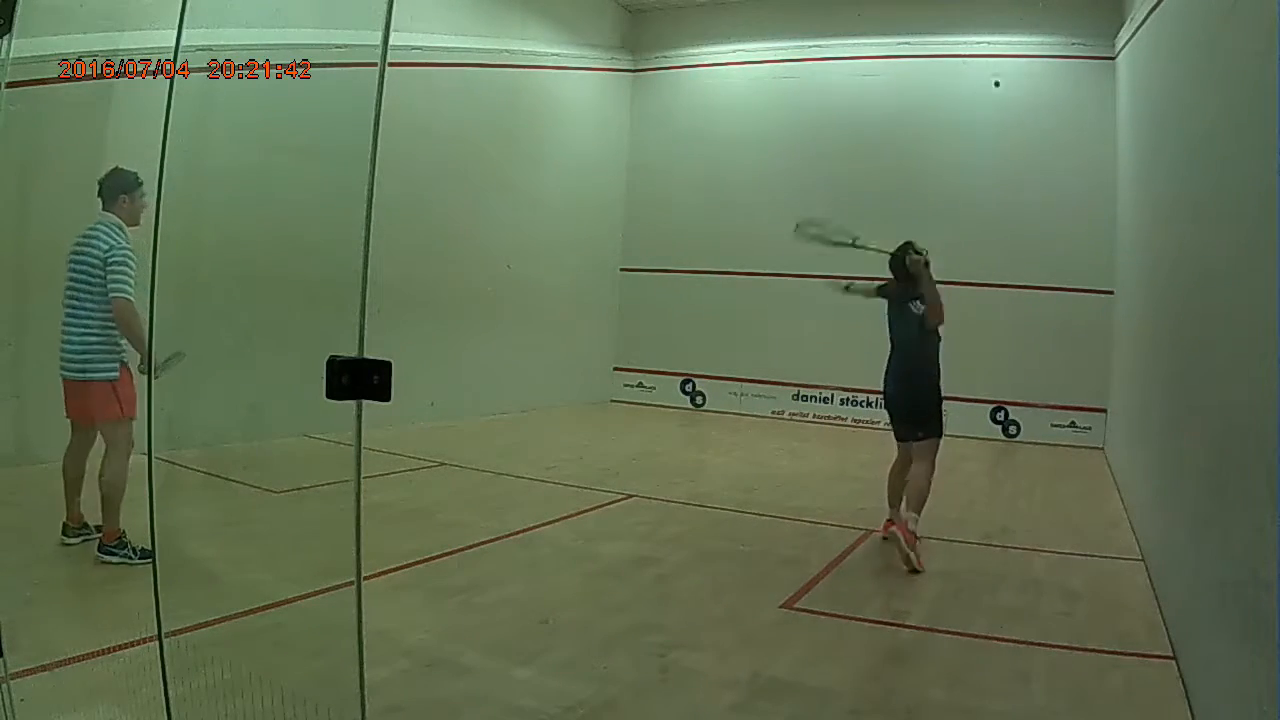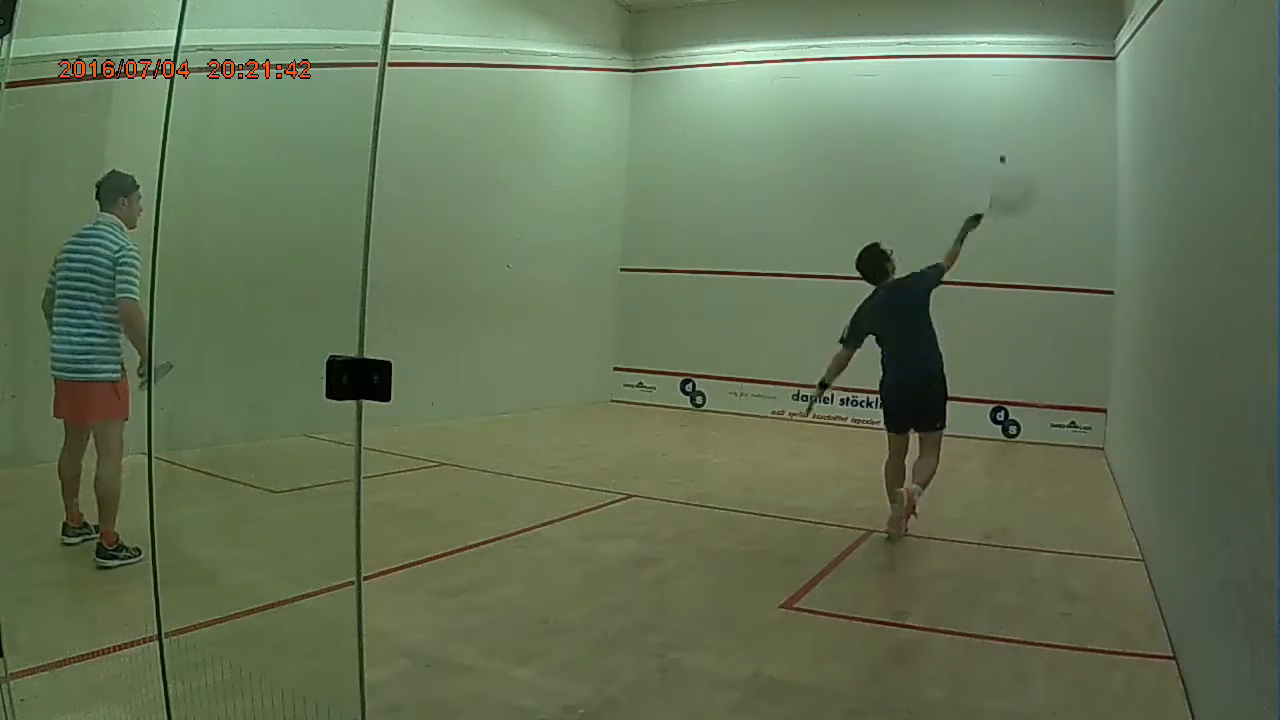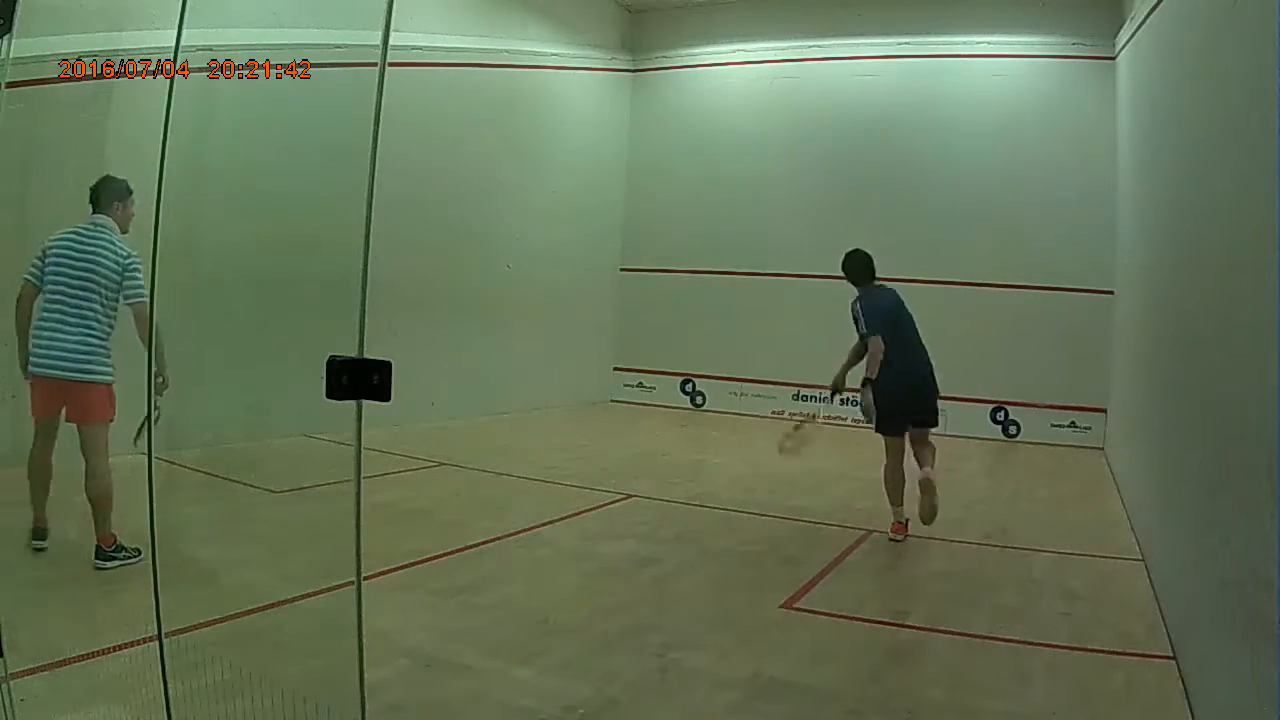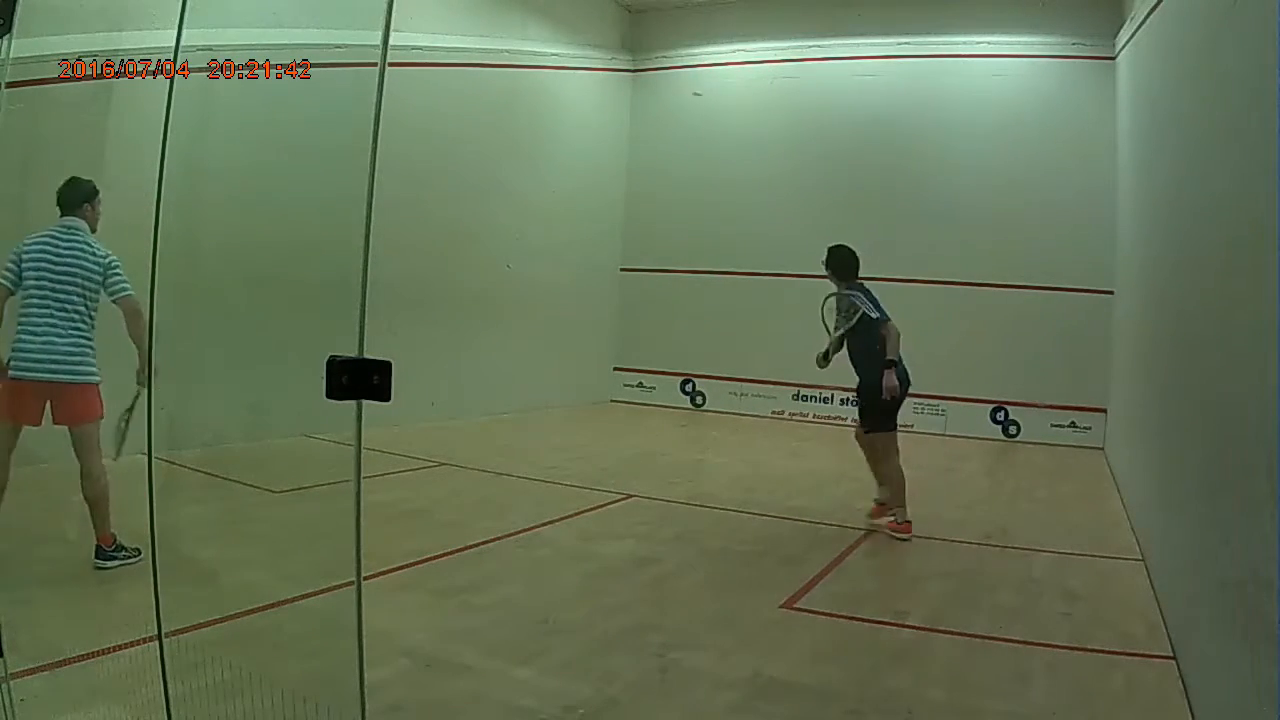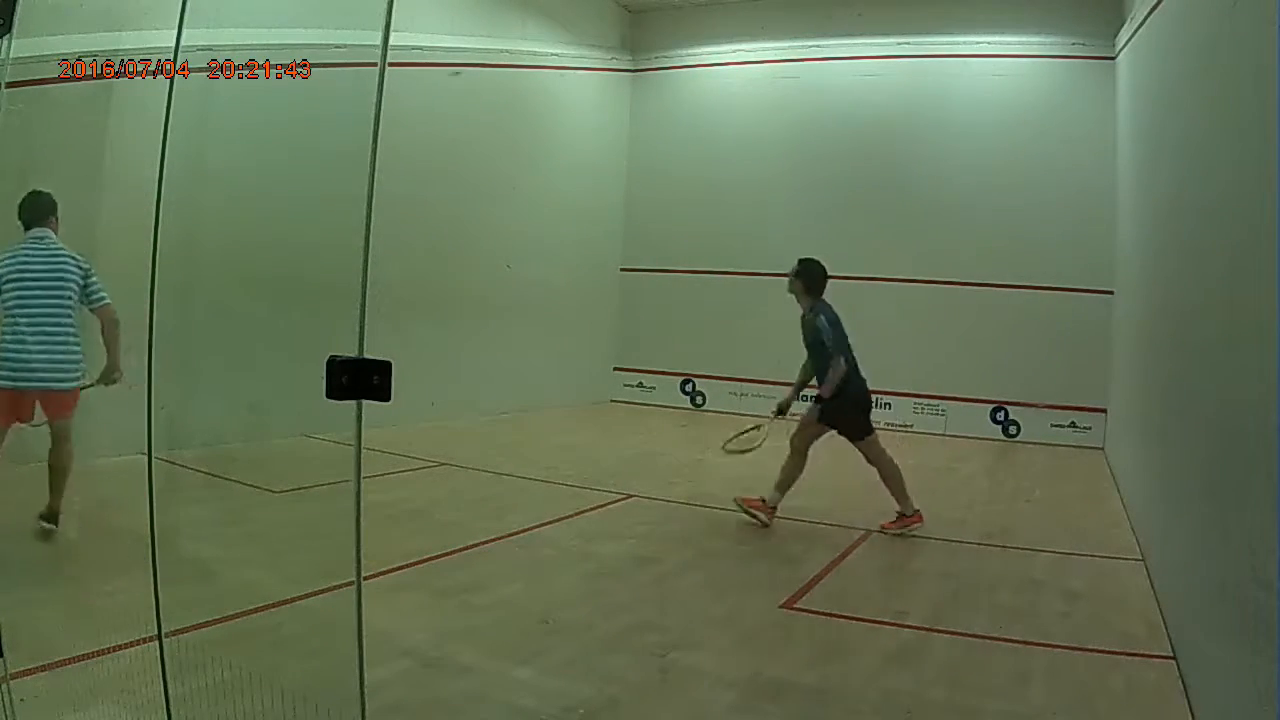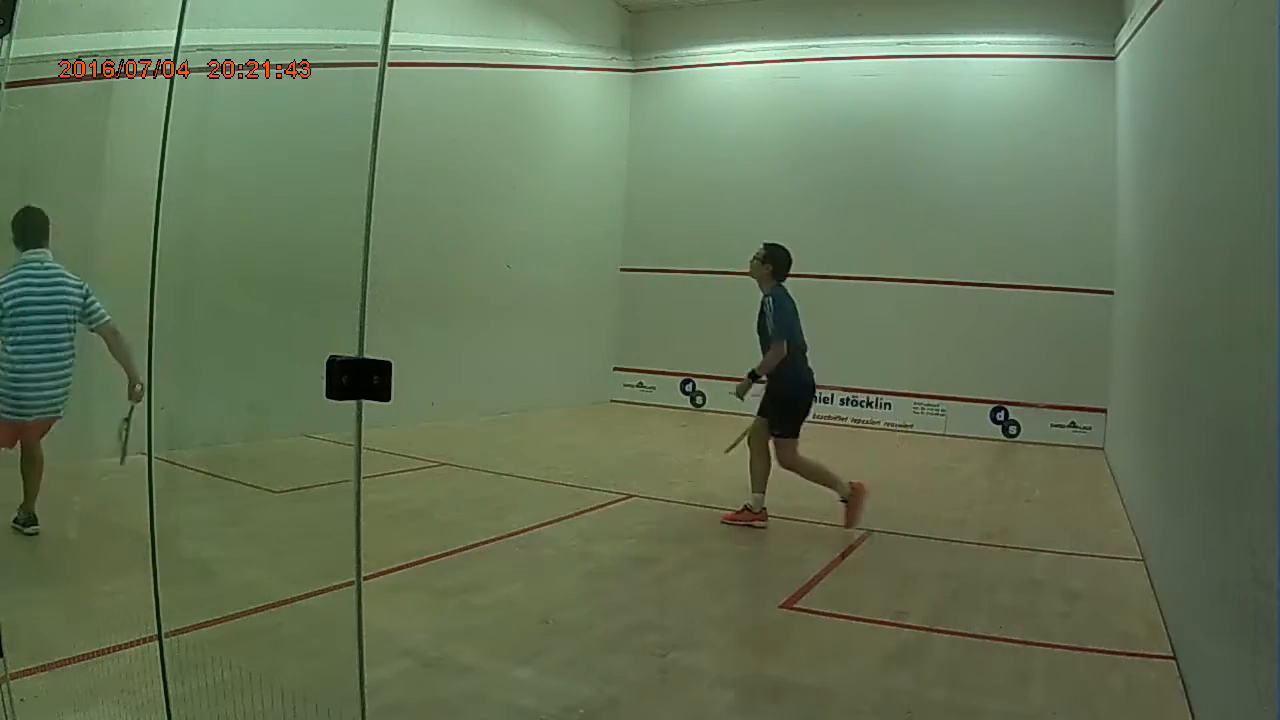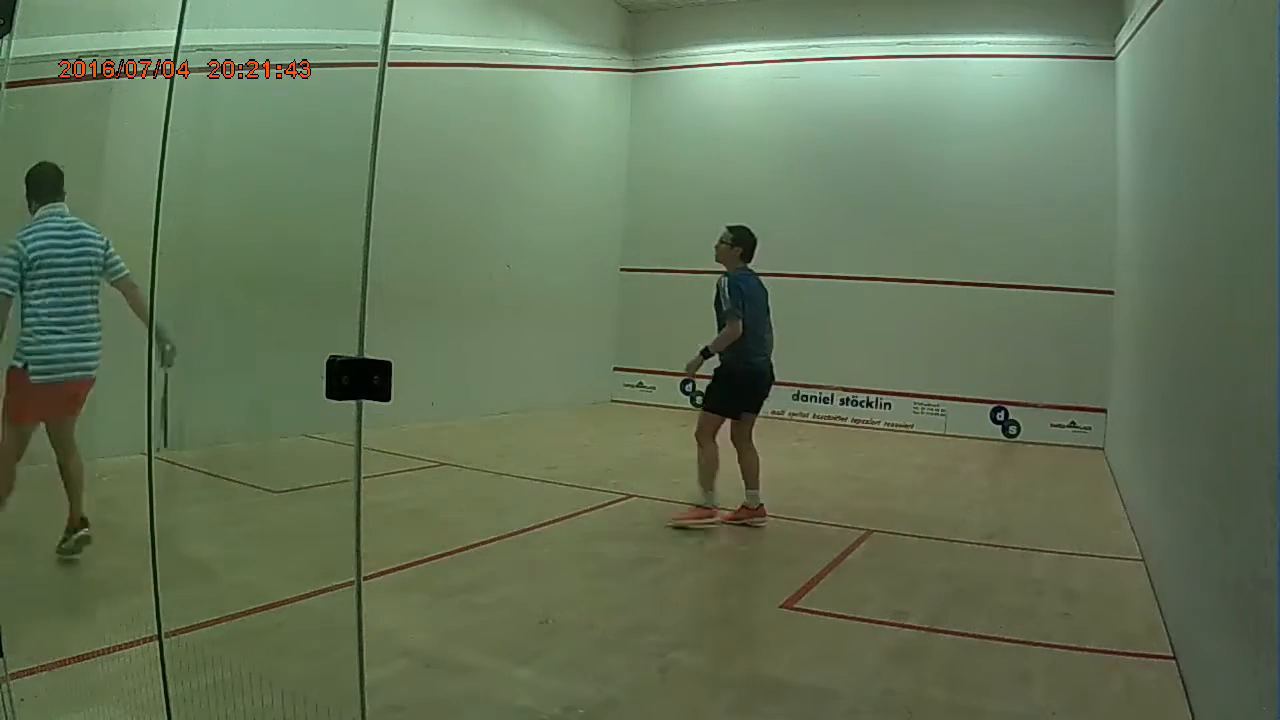
dt=0.2s
person 1, frame 1
left shoulder: (84, 240)
right shoulder: (117, 246)
right elbow: (122, 309)
right wrist: (146, 352)
left hip: (74, 360)
right hip: (103, 364)
left knee: (80, 441)
right knee: (119, 447)
left ankle: (73, 523)
right ankle: (112, 540)
person 1, frame 2
left shoulder: (71, 243)
right shoulder: (123, 249)
left elbow: (48, 304)
right elbow: (129, 311)
right wrist: (146, 356)
left hip: (64, 362)
right hip: (101, 364)
left knee: (74, 441)
right knee: (110, 452)
left ankle: (73, 523)
right ankle: (108, 543)
person 1, frame 3
left shoulder: (56, 242)
right shoulder: (124, 255)
left elbow: (24, 299)
right elbow: (144, 318)
left wrist: (24, 350)
right wrist: (160, 367)
left hip: (45, 361)
right hip: (89, 366)
left knee: (42, 442)
right knee: (96, 455)
left ankle: (39, 527)
right ankle: (106, 545)
person 1, frame 4
right shoulder: (100, 256)
right elbow: (134, 311)
right wrist: (144, 361)
right hip: (76, 369)
right knee: (91, 457)
right ankle: (105, 544)
person 1, frame 5
right shoulder: (75, 263)
right elbow: (109, 317)
right wrist: (114, 362)
right hip: (63, 372)
right knee: (62, 439)
right ankle: (52, 512)
person 1, frame 6
right shoulder: (73, 285)
right elbow: (112, 334)
right wrist: (134, 378)
right hip: (52, 397)
right knee: (32, 446)
right ankle: (28, 514)
person 1, frame 7
right shoulder: (94, 237)
right elbow: (131, 290)
right wrist: (161, 336)
left hip: (37, 363)
right hip: (83, 362)
right knee: (64, 442)
right ankle: (76, 521)
person 2, frame 1
left shoulder: (896, 291)
right shoulder: (912, 305)
left elbow: (876, 290)
right elbow: (936, 319)
left wrist: (853, 287)
right wrist: (924, 275)
left hip: (897, 391)
right hip: (920, 394)
left knee: (905, 459)
right knee: (924, 462)
left ankle: (893, 520)
right ankle: (908, 527)
person 2, frame 2
left shoulder: (866, 312)
right shoulder: (914, 285)
left elbow: (844, 355)
right elbow: (948, 261)
left wrist: (823, 387)
right wrist: (966, 228)
left hip: (894, 385)
right hip: (930, 382)
left knee: (896, 453)
right knee: (929, 451)
left ankle: (898, 510)
right ankle: (910, 492)
person 2, frame 3
left shoulder: (862, 305)
right shoulder: (888, 293)
left elbow: (876, 347)
left wrist: (867, 385)
right wrist: (842, 372)
left hip: (890, 387)
right hip: (923, 381)
left knee: (894, 456)
right knee: (923, 443)
left ankle: (898, 520)
right ankle: (926, 475)
person 2, frame 4
left shoulder: (855, 297)
right shoulder: (850, 298)
left elbow: (891, 330)
right elbow: (842, 335)
left wrist: (889, 369)
right wrist: (828, 352)
left hip: (880, 382)
right hip: (884, 381)
left knee: (886, 452)
right knee: (865, 437)
left ankle: (901, 520)
right ankle: (885, 500)
person 2, frame 5
left shoulder: (821, 317)
right shoulder: (810, 316)
left elbow: (838, 365)
left wrist: (818, 403)
right wrist: (793, 393)
left hip: (847, 396)
right hip: (834, 396)
left knee: (874, 455)
right knee: (798, 443)
left ankle: (909, 513)
right ankle: (770, 506)
person 2, frame 6
left shoulder: (772, 301)
right shoulder: (778, 298)
left elbow: (778, 350)
left wrist: (750, 378)
left hip: (791, 387)
right hip: (785, 384)
left knee: (788, 458)
right knee: (756, 438)
left ankle: (848, 491)
right ankle: (756, 508)
person 2, frame 7
left shoulder: (730, 281)
right shoulder: (756, 283)
left elbow: (734, 328)
left wrist: (702, 355)
left hip: (738, 370)
right hip: (761, 370)
left knee: (704, 434)
right knee: (742, 438)
left ankle: (707, 507)
right ankle: (754, 506)
